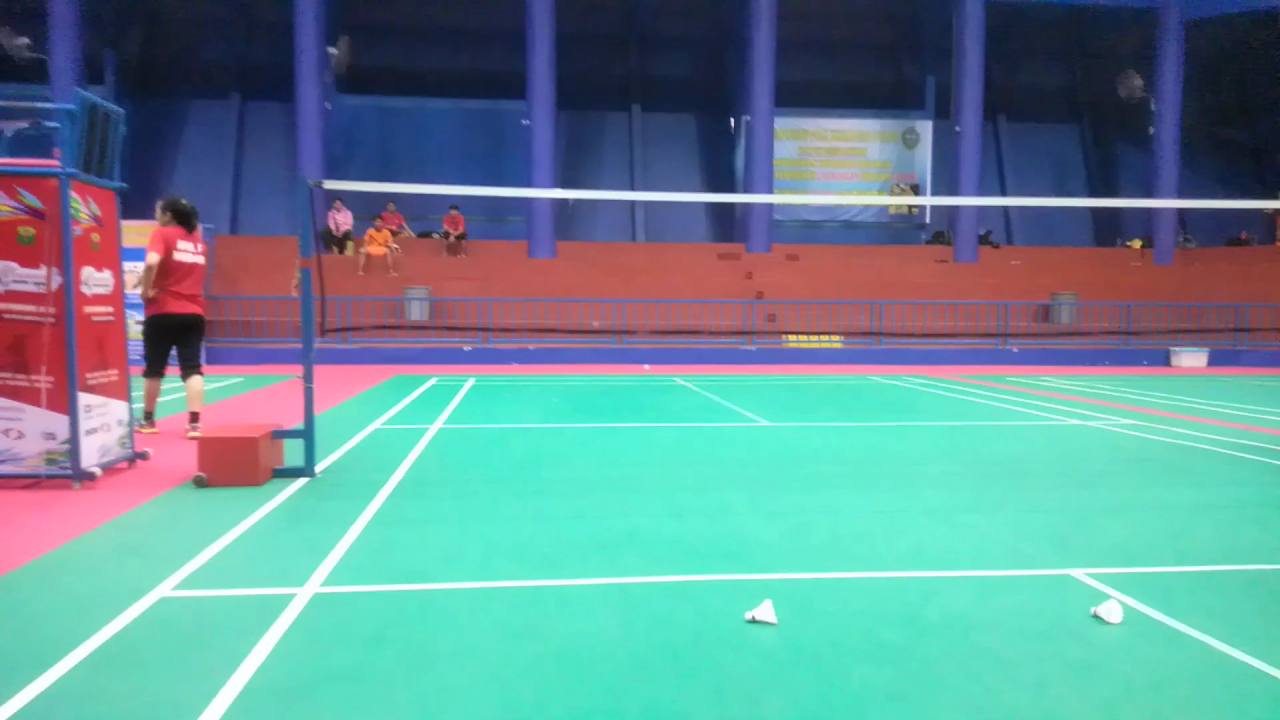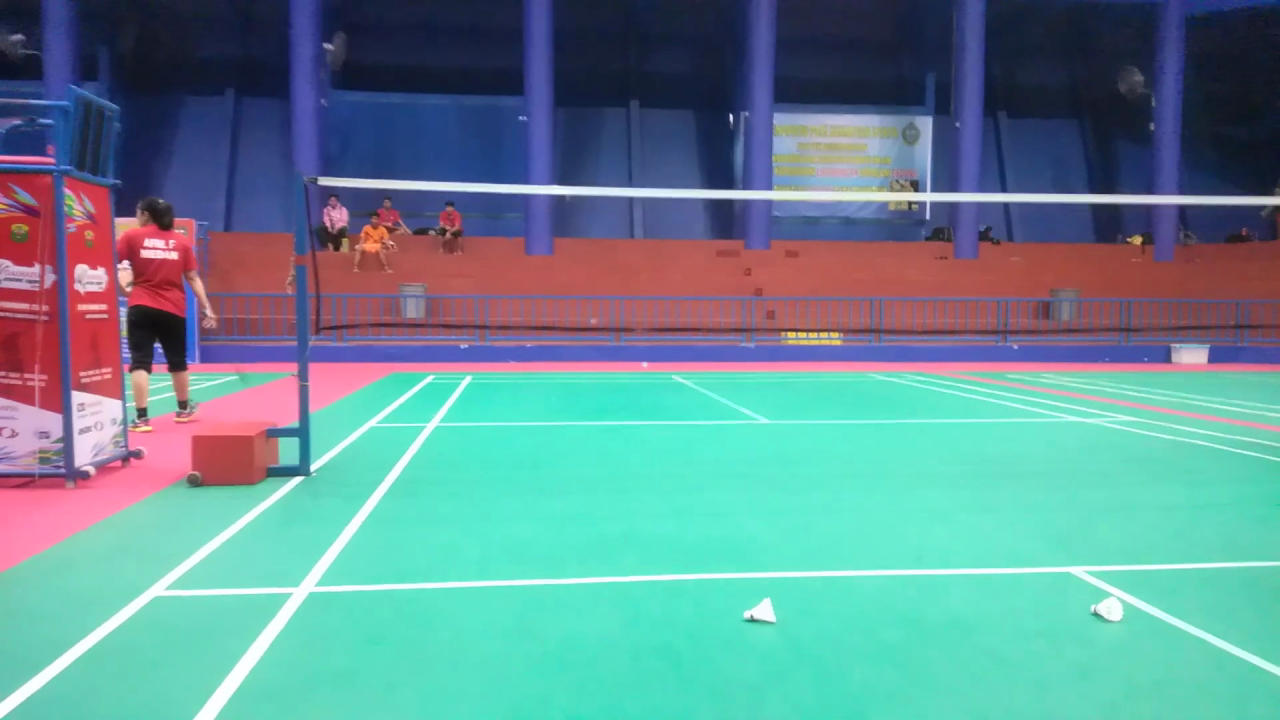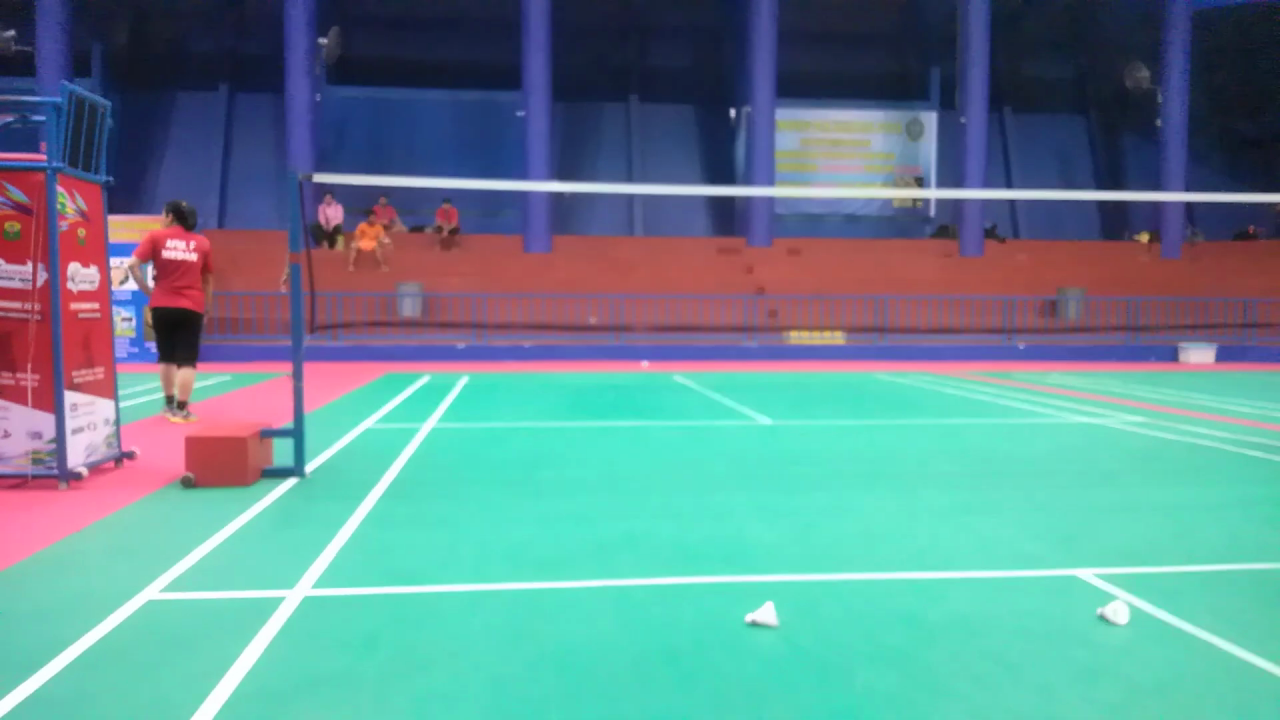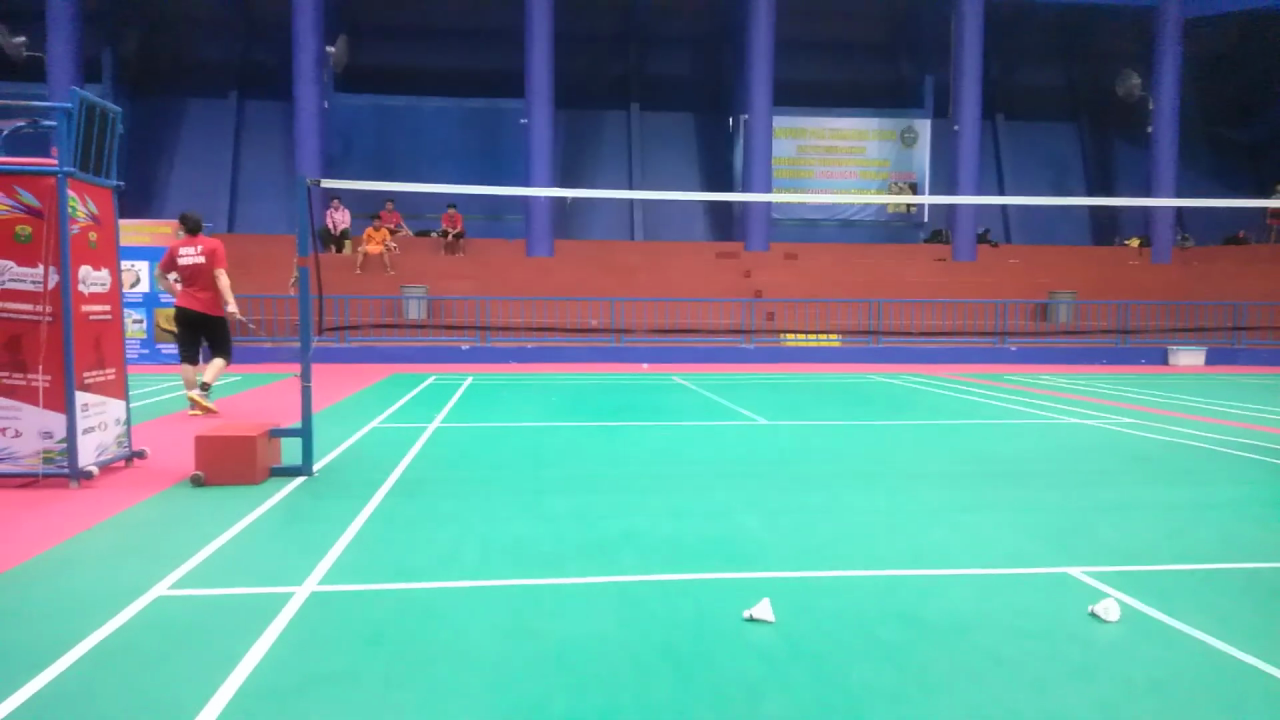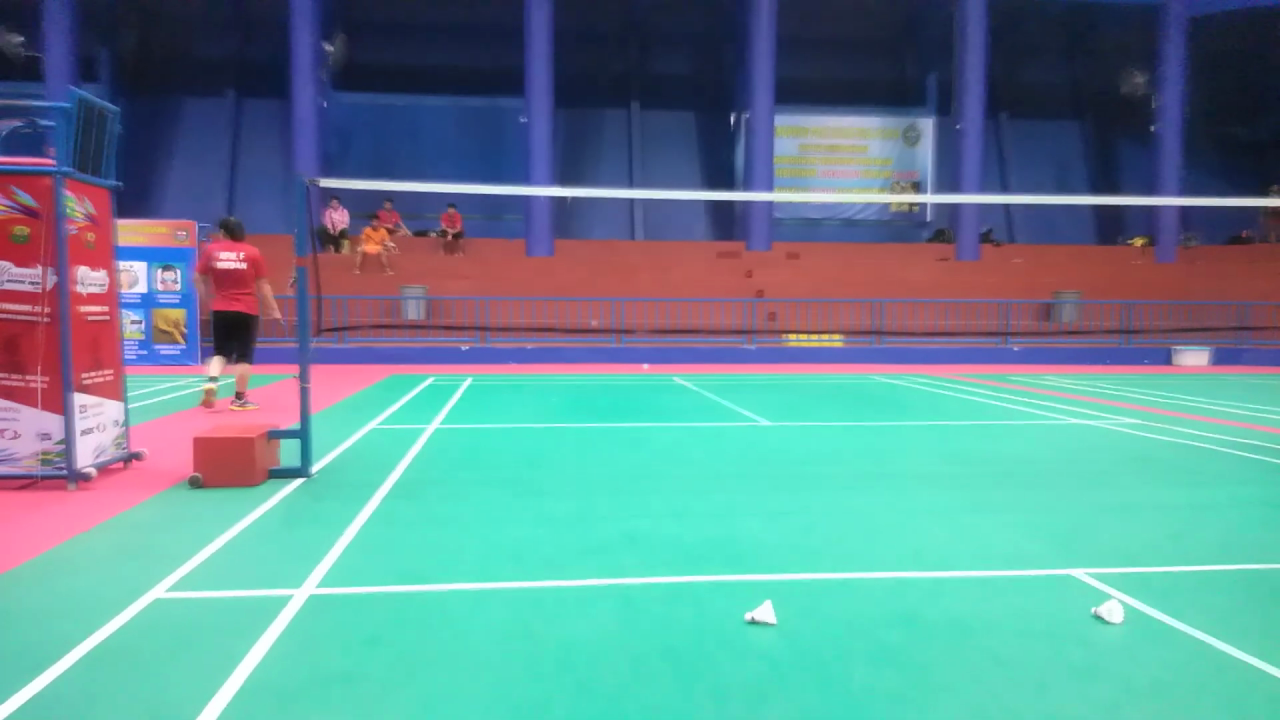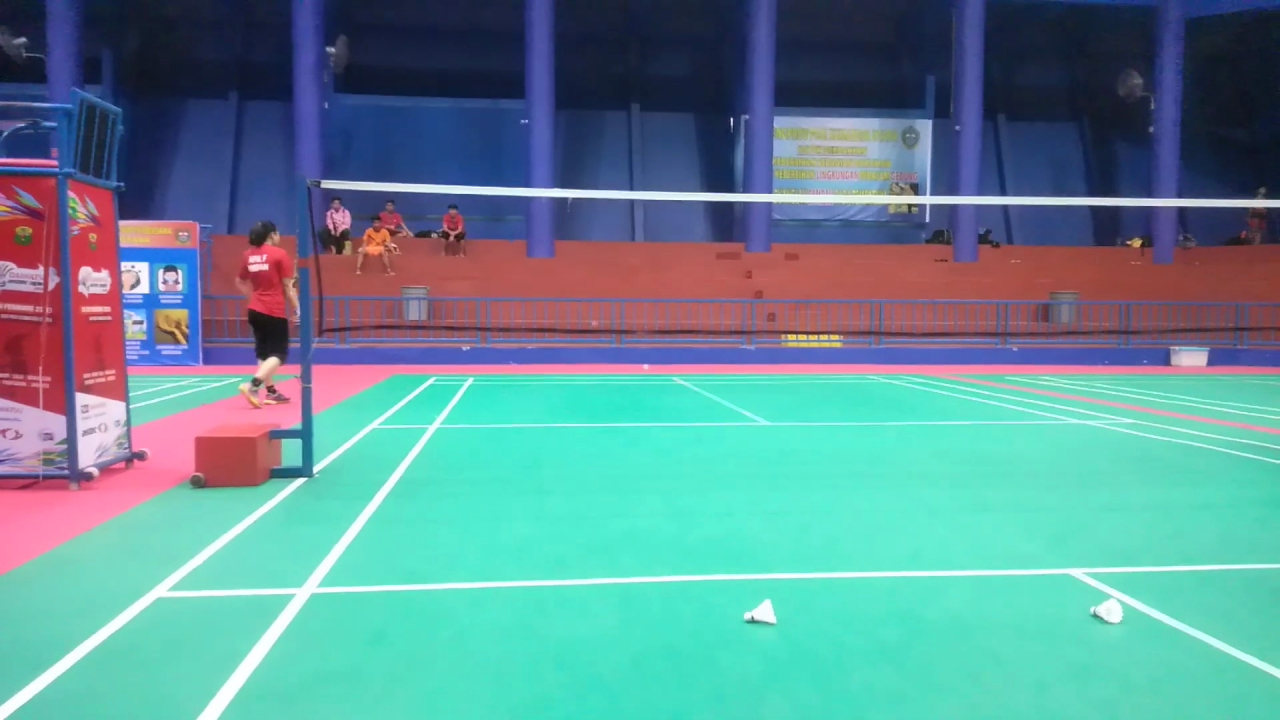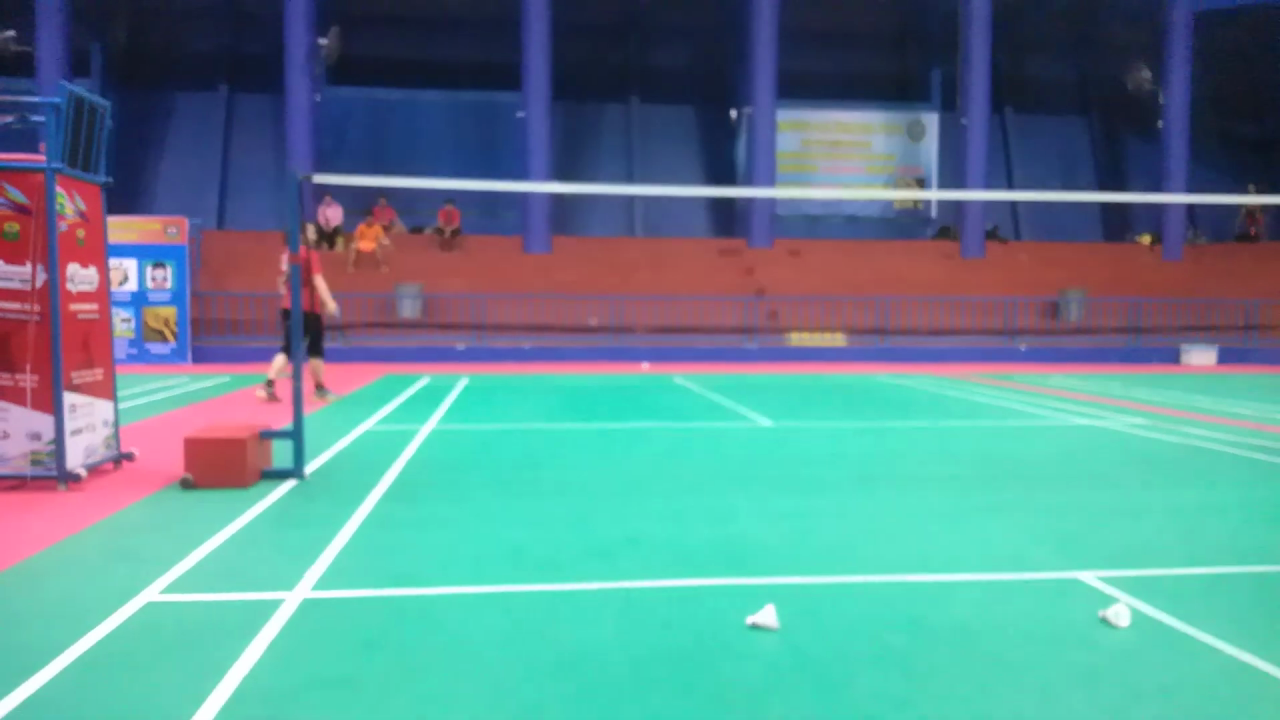
dt=0.7s
person 1, frame 1
left shoulder: (162, 233)
right shoulder: (199, 241)
left elbow: (152, 262)
left wrist: (146, 289)
left hip: (163, 312)
right hip: (194, 313)
left knee: (154, 367)
right knee: (192, 368)
left ankle: (148, 420)
right ankle: (194, 423)
person 1, frame 2
left shoulder: (132, 236)
right shoulder: (181, 241)
right elbow: (193, 278)
left wrist: (123, 289)
right wrist: (206, 309)
left hip: (141, 308)
right hip: (173, 310)
left knee: (140, 363)
right knee: (178, 361)
left ankle: (142, 418)
right ankle: (184, 409)
person 1, frame 3
left shoulder: (156, 237)
right shoulder: (202, 243)
left elbow: (133, 265)
right elbow: (207, 280)
left wrist: (147, 290)
right wrist: (206, 307)
left hip: (162, 306)
right hip: (191, 308)
left knee: (166, 356)
right knee: (187, 360)
left ankle: (170, 404)
right ankle: (181, 410)
person 1, frame 4
left shoulder: (176, 248)
right shoulder: (214, 245)
left elbow: (160, 276)
right elbow: (220, 276)
right wrist: (230, 303)
left hip: (184, 309)
right hip: (210, 309)
left knee: (188, 356)
right knee: (221, 353)
left ankle: (194, 403)
right ankle: (202, 390)
person 1, frame 5
left shoulder: (211, 250)
right shoulder: (253, 253)
left elbow: (198, 279)
right elbow: (263, 284)
left wrist: (211, 300)
right wrist: (273, 308)
left hip: (220, 310)
right hip: (246, 311)
left knee: (220, 352)
right knee: (244, 356)
left ankle: (211, 383)
right ankle: (239, 399)
person 1, frame 6
left shoulder: (249, 255)
right shoulder: (279, 254)
left elbow: (240, 282)
right elbow: (289, 284)
right wrist: (296, 308)
left hip: (255, 310)
right hip: (274, 311)
left knee: (263, 351)
right knee: (279, 353)
left ankle: (270, 392)
right ankle: (252, 384)
person 1, frame 7
left shoulder: (287, 254)
right shoulder: (308, 253)
left elbow: (282, 281)
right elbow: (317, 279)
right wrist: (329, 302)
left hip: (289, 307)
right hip: (306, 309)
left knee: (287, 349)
right knee: (315, 349)
left ankle: (268, 386)
right ankle: (320, 389)
